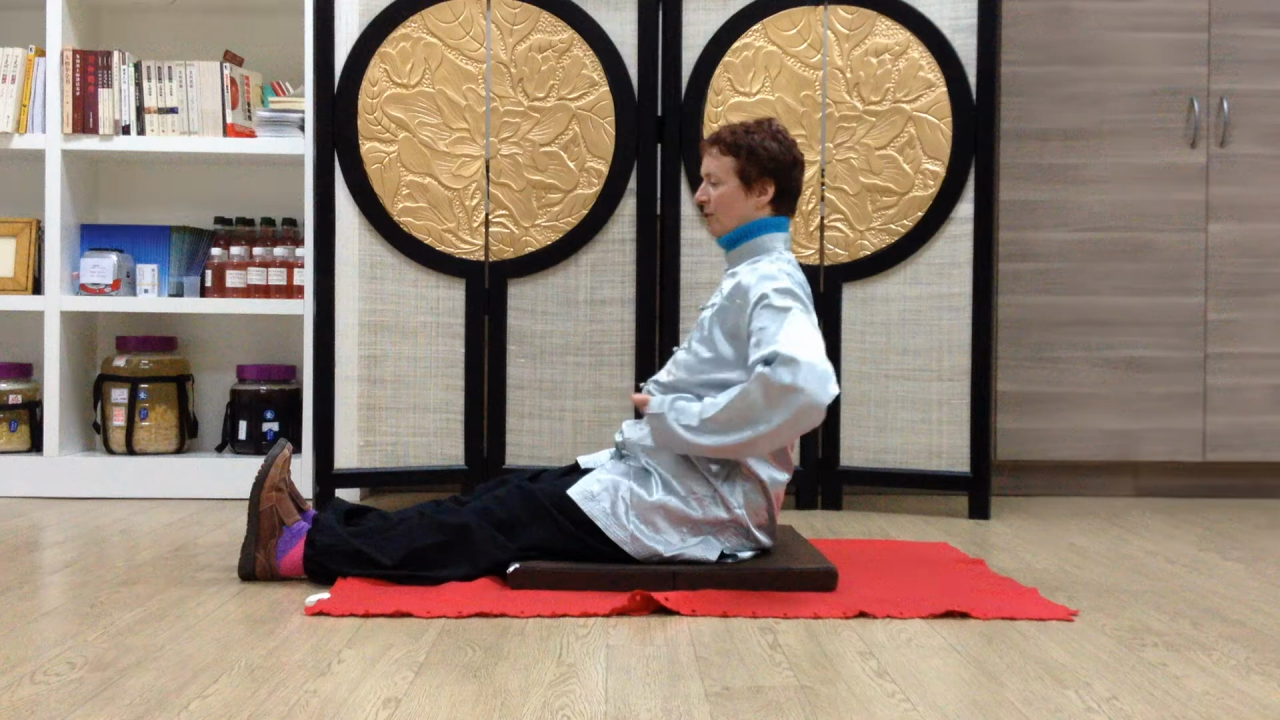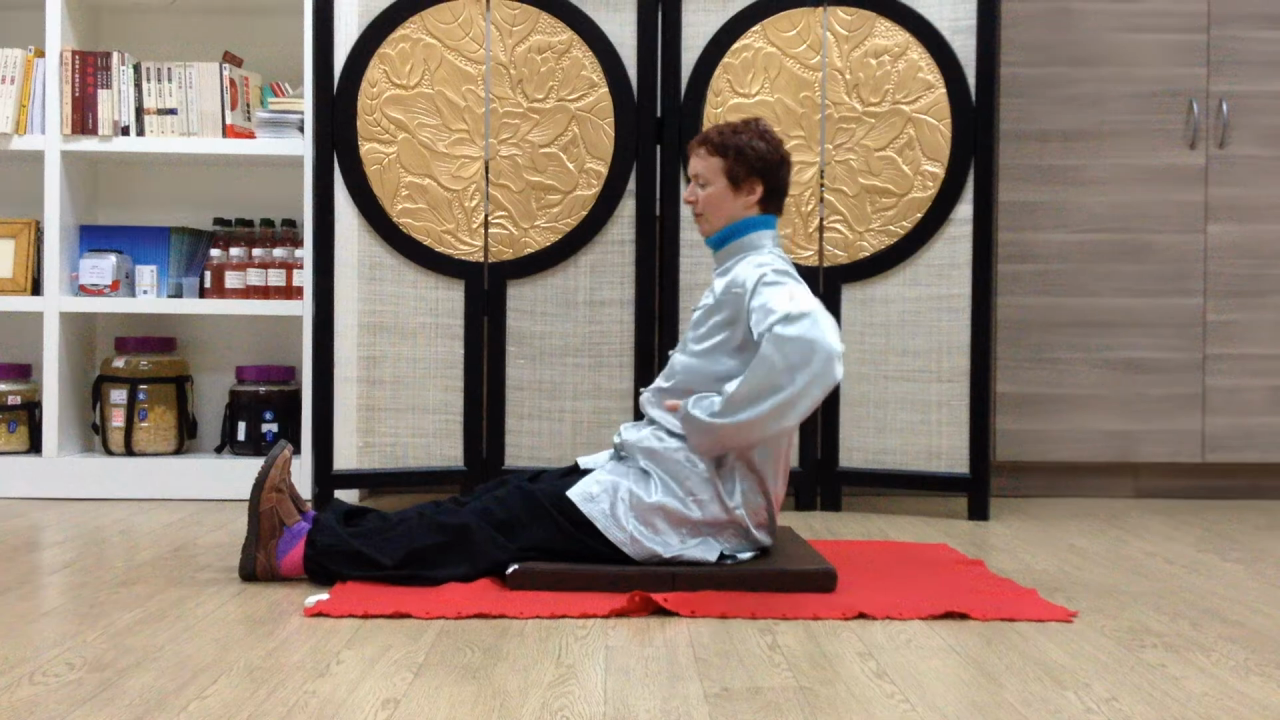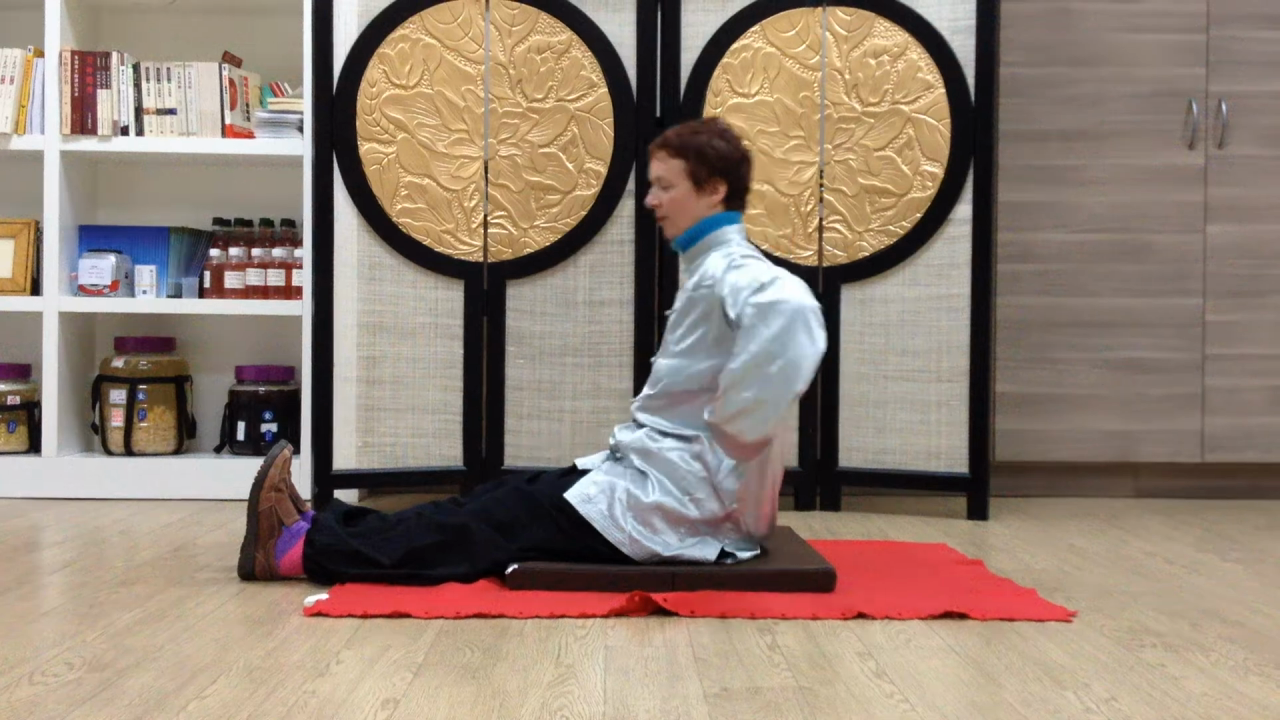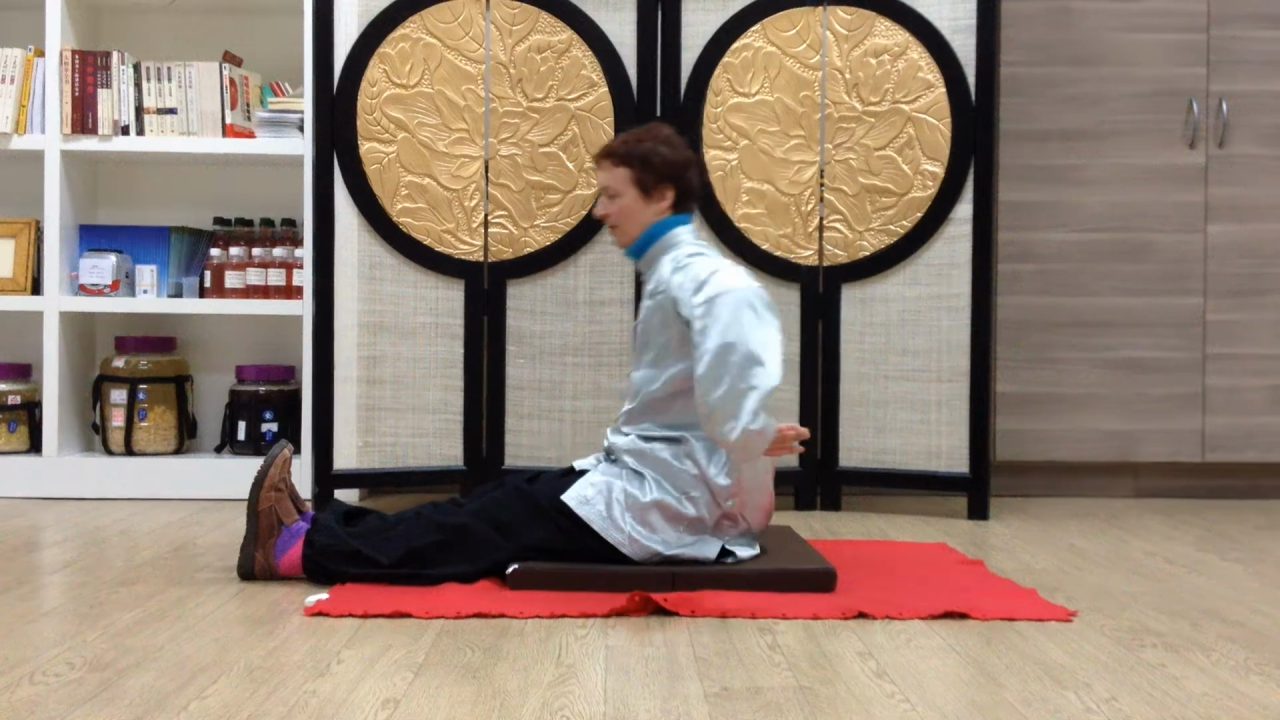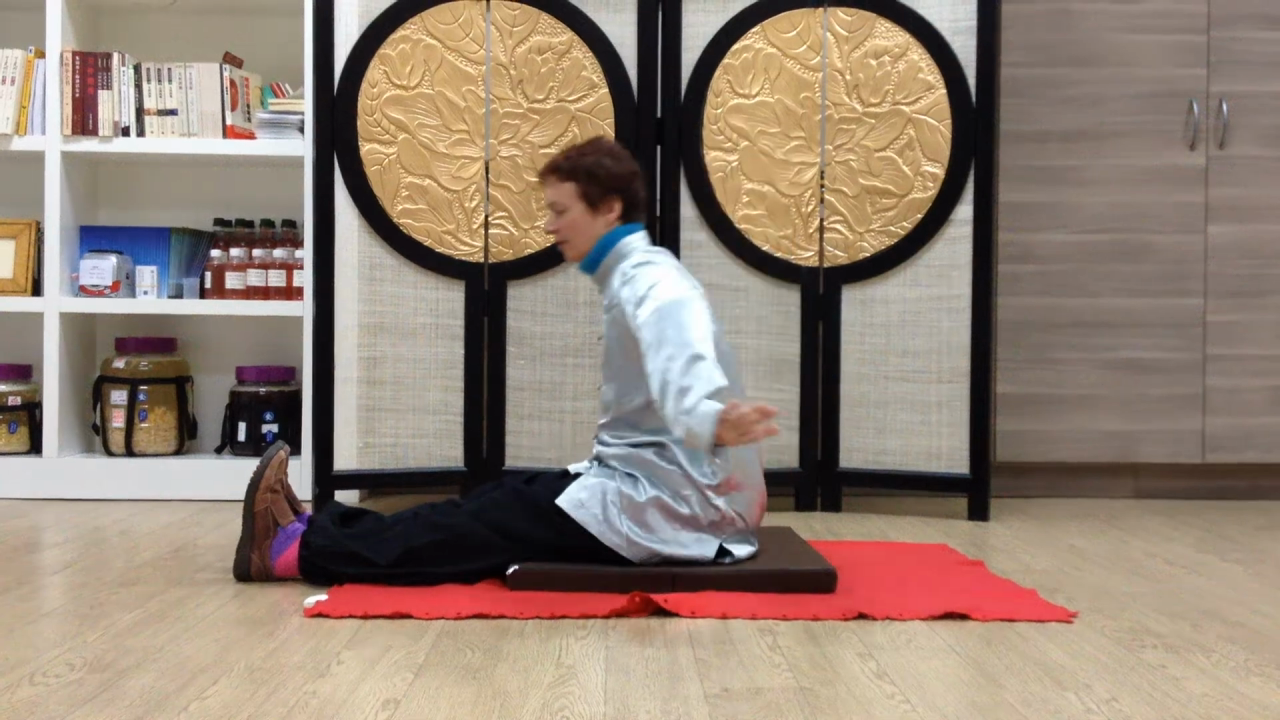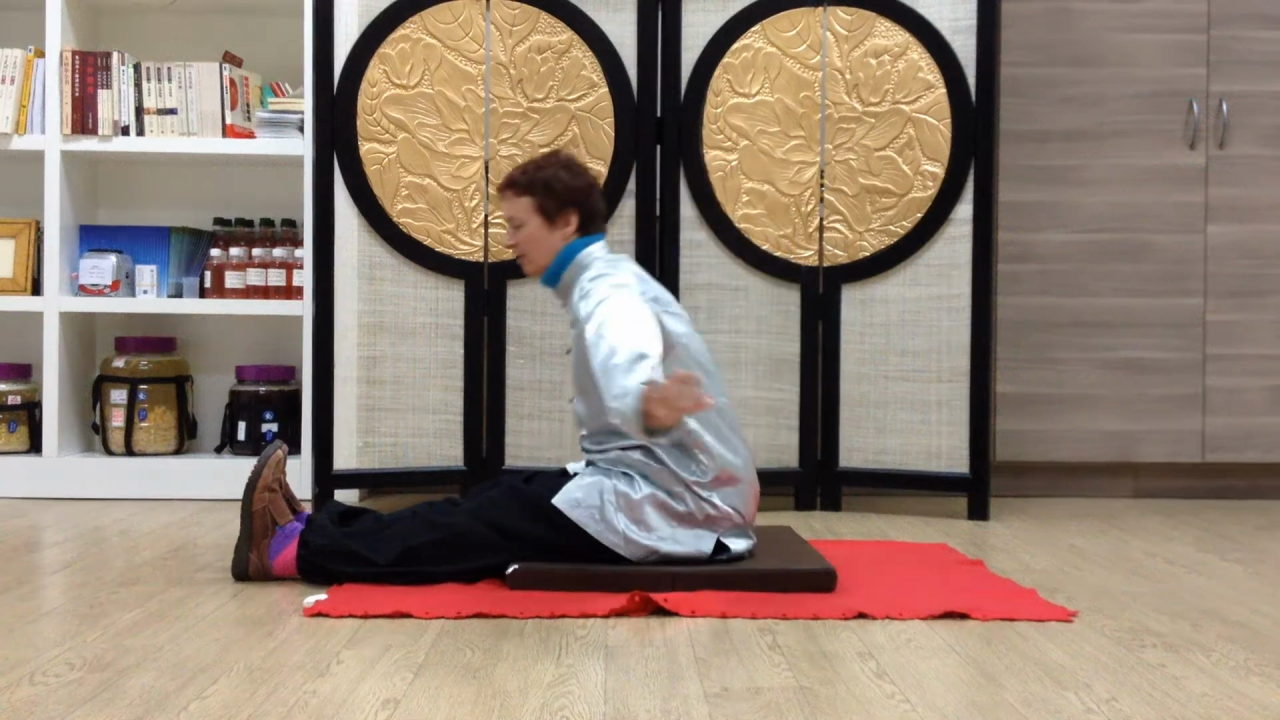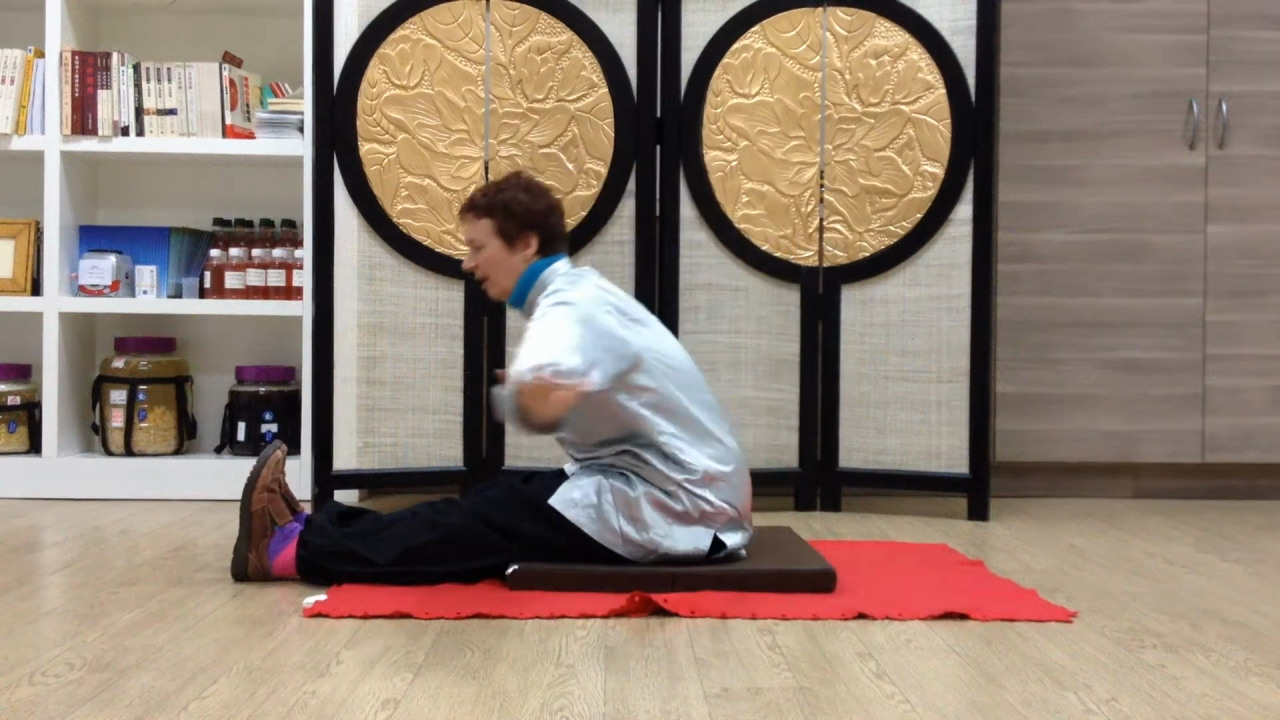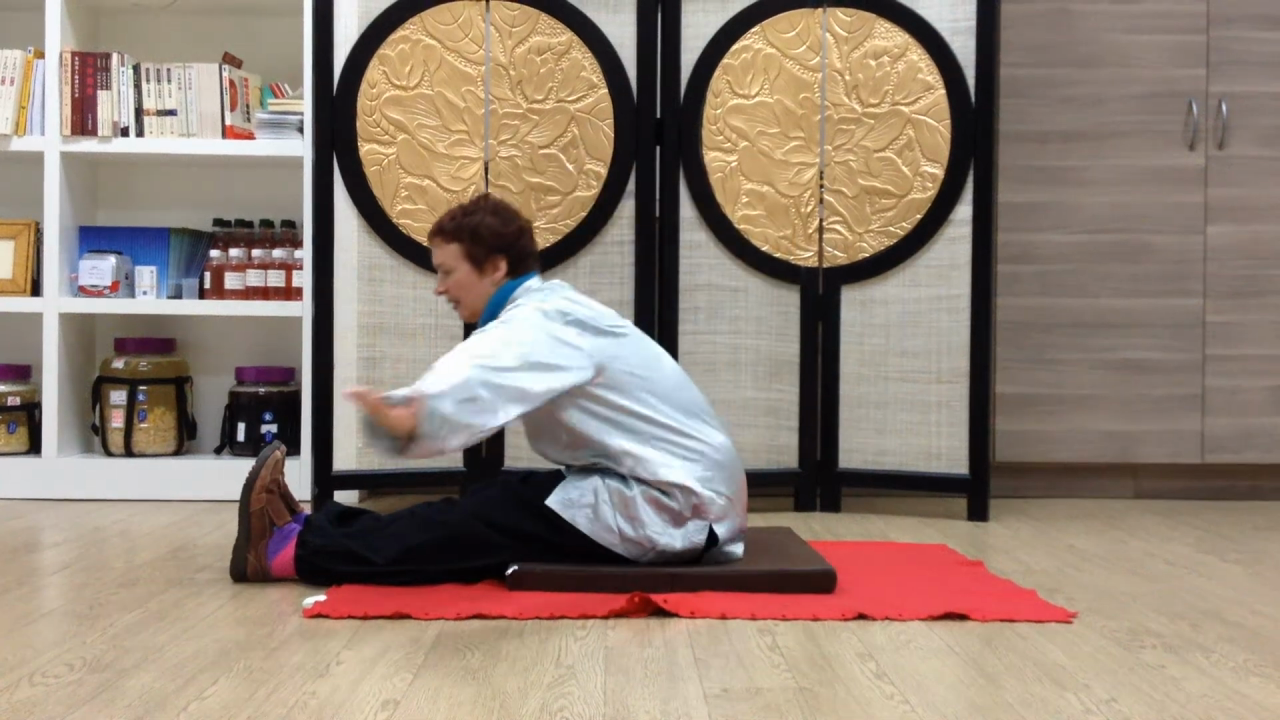
dt=0.2s
person 1, frame 1
left shoulder: (769, 282)
right shoulder: (757, 275)
left elbow: (802, 387)
left wrist: (674, 420)
right wrist: (665, 408)
left hip: (695, 506)
right hip: (676, 483)
left knee: (497, 522)
right knee: (506, 498)
left ankle: (300, 548)
right ankle: (320, 530)
person 1, frame 2
left shoulder: (761, 276)
right shoulder: (745, 272)
left elbow: (814, 350)
left wrist: (708, 422)
right wrist: (688, 414)
left hip: (689, 507)
right hip: (669, 480)
left knee: (495, 523)
right knee: (506, 499)
left ankle: (303, 549)
right ankle: (320, 531)
person 1, frame 3
left shoulder: (733, 270)
right shoulder: (716, 269)
left elbow: (792, 312)
left wrist: (737, 426)
left hip: (684, 502)
right hip: (669, 481)
left knee: (496, 524)
right knee: (503, 500)
left ankle: (302, 549)
right ankle: (319, 530)
person 1, frame 4
left shoulder: (690, 271)
right shoulder: (678, 270)
left elbow: (738, 311)
left wrist: (742, 429)
left hip: (681, 504)
right hip: (663, 485)
left knee: (494, 525)
right knee: (499, 502)
left ankle: (301, 548)
right ankle: (319, 531)
person 1, frame 5
left shoulder: (647, 282)
right shoulder: (639, 276)
left elbow: (678, 338)
left wrist: (710, 422)
left hip: (679, 505)
right hip: (666, 488)
left knee: (488, 525)
right knee: (496, 501)
left ankle: (298, 550)
right ankle: (316, 532)
person 1, frame 6
left shoulder: (607, 291)
right shoulder: (607, 280)
left elbow: (625, 354)
left wrist: (650, 407)
left hip: (678, 505)
right hip: (665, 488)
left knee: (488, 523)
right knee: (494, 499)
left ankle: (296, 548)
right ankle: (314, 530)
person 1, frame 7
left shoulder: (569, 309)
right shoulder: (576, 291)
left elbow: (551, 364)
left wrist: (537, 398)
left hip: (675, 506)
right hip: (678, 492)
left knee: (484, 523)
right knee: (492, 501)
left ankle: (297, 549)
right ankle: (313, 531)
person 1, frame 8
left shoulder: (539, 322)
right shoulder: (549, 306)
left elbow: (476, 379)
left wrist: (409, 417)
left hip: (670, 508)
right hip: (675, 494)
left knee: (481, 523)
right knee: (489, 502)
left ankle: (296, 549)
right ankle: (313, 530)
